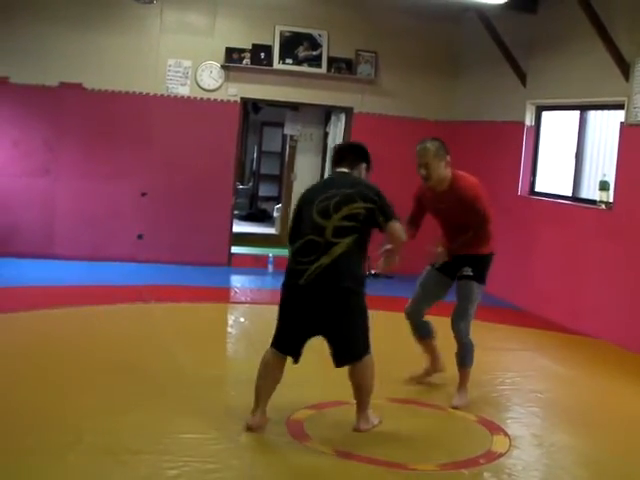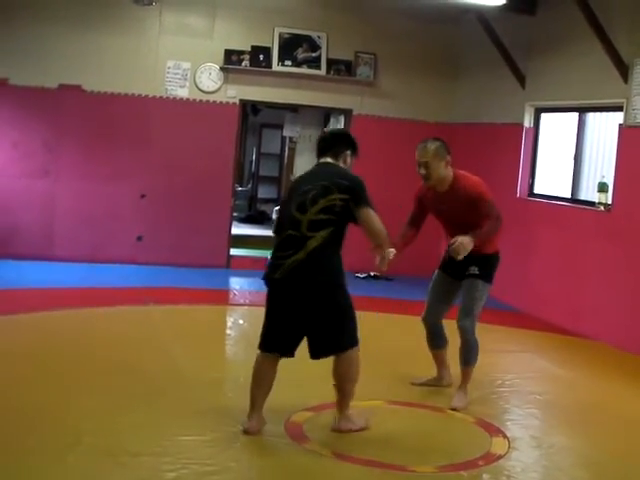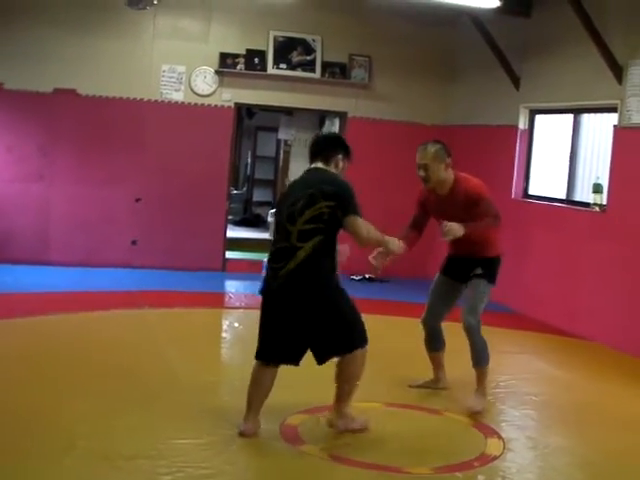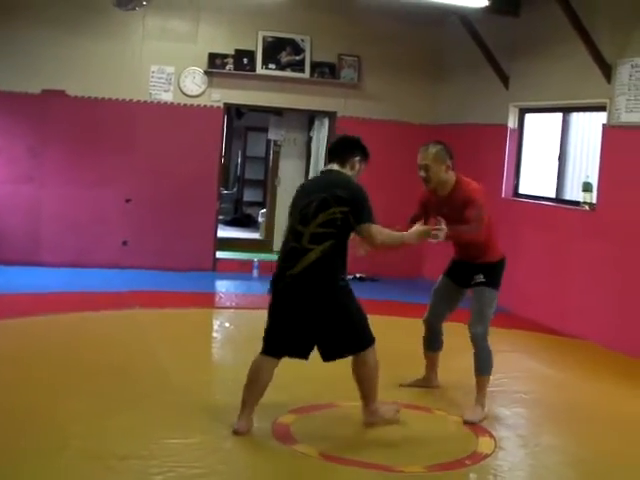
dt=0.2s
person 1, frame 1
left shoulder: (311, 193)
right shoulder: (369, 193)
right elbow: (399, 237)
right wrist: (391, 253)
left hip: (298, 281)
right hip: (342, 286)
left knee: (280, 349)
right knee: (358, 353)
left ankle: (258, 414)
right ankle: (364, 416)
person 1, frame 2
left shoulder: (298, 183)
right shoulder: (348, 181)
right elbow: (374, 228)
right wrist: (383, 248)
left hip: (281, 275)
right hip: (321, 278)
left knee: (271, 349)
right knee: (346, 345)
left ankle: (254, 417)
right ankle: (343, 414)
person 1, frame 3
left shoulder: (291, 190)
right shoulder: (336, 186)
right elbow: (360, 232)
right wrist: (388, 243)
left hip: (277, 285)
right hip: (317, 286)
left knee: (269, 357)
right knee: (354, 345)
left ankle: (250, 421)
right ankle: (340, 413)
person 1, frame 4
left shoulder: (306, 188)
right shoulder: (350, 190)
right elbow: (374, 238)
right wrist: (413, 235)
left hip: (286, 281)
right hip: (324, 284)
left knee: (271, 351)
right knee: (362, 346)
left ankle: (244, 418)
right ankle: (372, 409)
person 2, frame 1
left shoulder: (469, 187)
right shoulder: (423, 191)
left elbow: (484, 232)
right elbow: (413, 224)
left wrist: (448, 250)
left hip: (475, 256)
right hip: (447, 256)
left knee: (459, 325)
right knee: (413, 311)
left ankle: (462, 388)
right ankle: (434, 364)
person 2, frame 2
left shoulder: (472, 186)
right shoulder: (425, 193)
left elbow: (496, 222)
right elbow: (413, 226)
left wrist: (472, 240)
right wrist: (395, 249)
left hip: (483, 257)
right hip: (454, 255)
left knee: (465, 323)
right knee: (430, 318)
left ankle: (463, 388)
right ankle: (443, 374)
person 2, frame 3
left shoulder: (472, 188)
right shoulder: (428, 196)
left elbow: (495, 221)
right elbow: (415, 230)
left wrist: (464, 229)
right wrist: (388, 250)
left hip: (484, 260)
right hip: (456, 258)
left knee: (471, 322)
right knee: (430, 319)
left ankle: (481, 392)
right ankle: (439, 377)
person 2, frame 4
left shoulder: (469, 191)
right shoulder: (429, 195)
left elbow: (476, 229)
right elbow: (412, 226)
left wrist: (448, 232)
left hip: (488, 264)
right hip: (461, 262)
left knee: (478, 331)
right knee: (432, 320)
left ankle: (480, 402)
right ankle: (430, 376)
